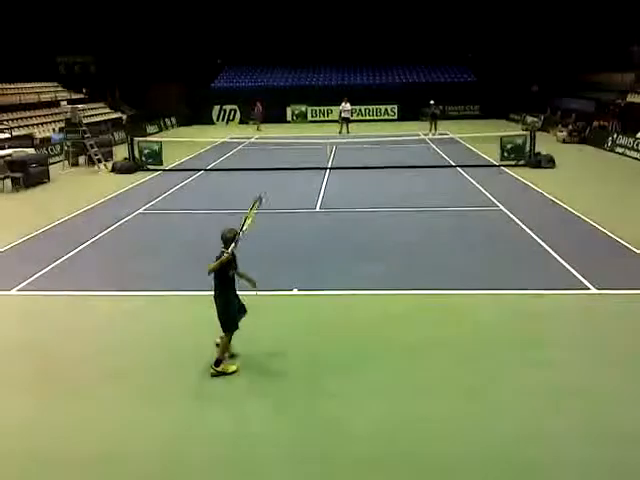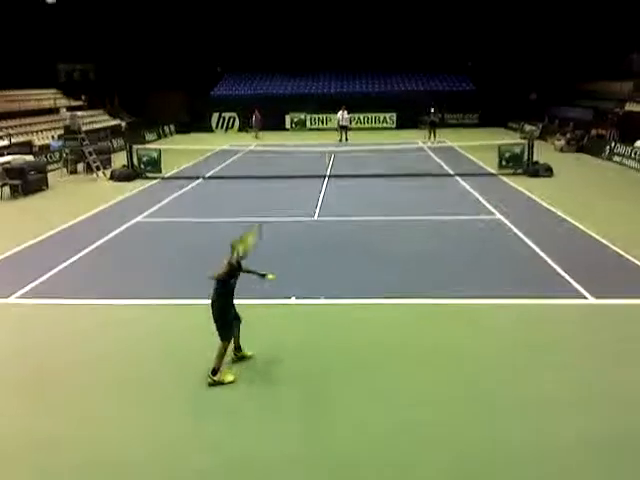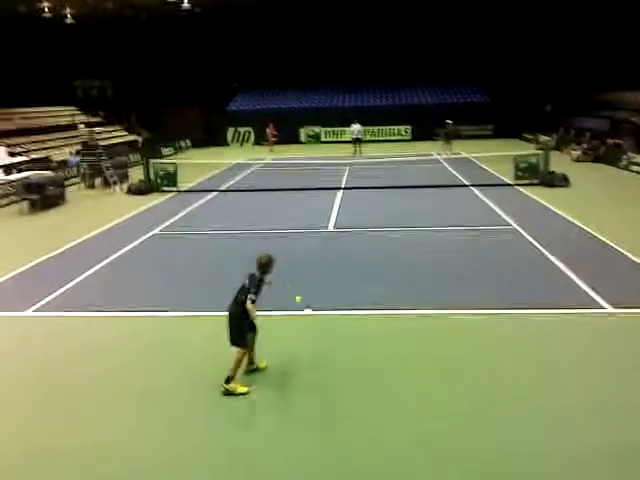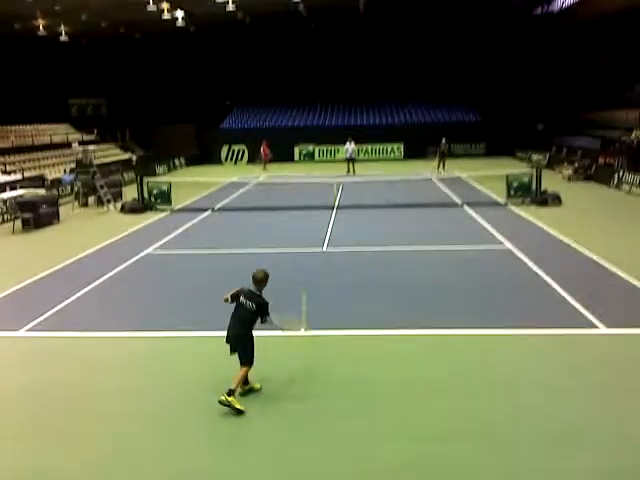
dt=0.2s
person 1, frame 1
left shoulder: (230, 255)
right shoulder: (224, 257)
right elbow: (210, 269)
left wrist: (248, 279)
right wrist: (222, 260)
left hip: (230, 294)
right hip: (223, 297)
left knee: (239, 314)
right knee: (229, 330)
left ankle: (223, 342)
right ankle: (217, 365)
person 1, frame 2
left shoulder: (236, 264)
right shoulder: (229, 266)
left elbow: (242, 269)
right elbow: (214, 277)
left wrist: (259, 274)
right wrist: (223, 271)
left hip: (226, 302)
right hip: (221, 305)
left knee: (236, 323)
right knee: (227, 338)
left ankle: (238, 352)
right ankle: (215, 375)
person 1, frame 3
left shoulder: (253, 276)
right shoulder: (257, 284)
right elbow: (248, 304)
left wrist: (264, 281)
right wrist: (252, 313)
left hip: (237, 311)
right hip: (239, 314)
left knee: (252, 332)
right knee: (243, 347)
left ankle: (251, 363)
right ankle: (229, 383)
person 1, frame 4
left shoulder: (242, 292)
right shoulder: (263, 303)
left elbow: (226, 299)
right elbow: (264, 321)
right wrist: (270, 320)
left hip: (232, 331)
right hip: (244, 334)
left knee: (244, 357)
right knee: (246, 365)
left ankle: (245, 384)
right ankle: (228, 395)
